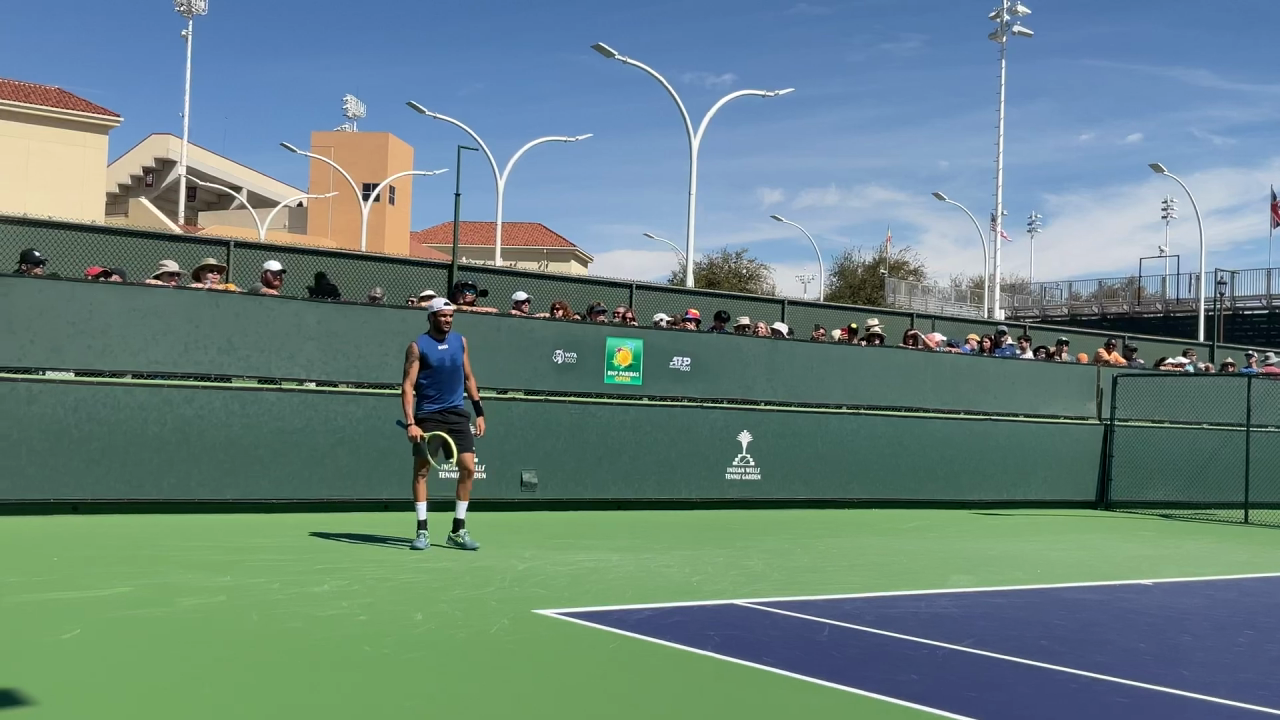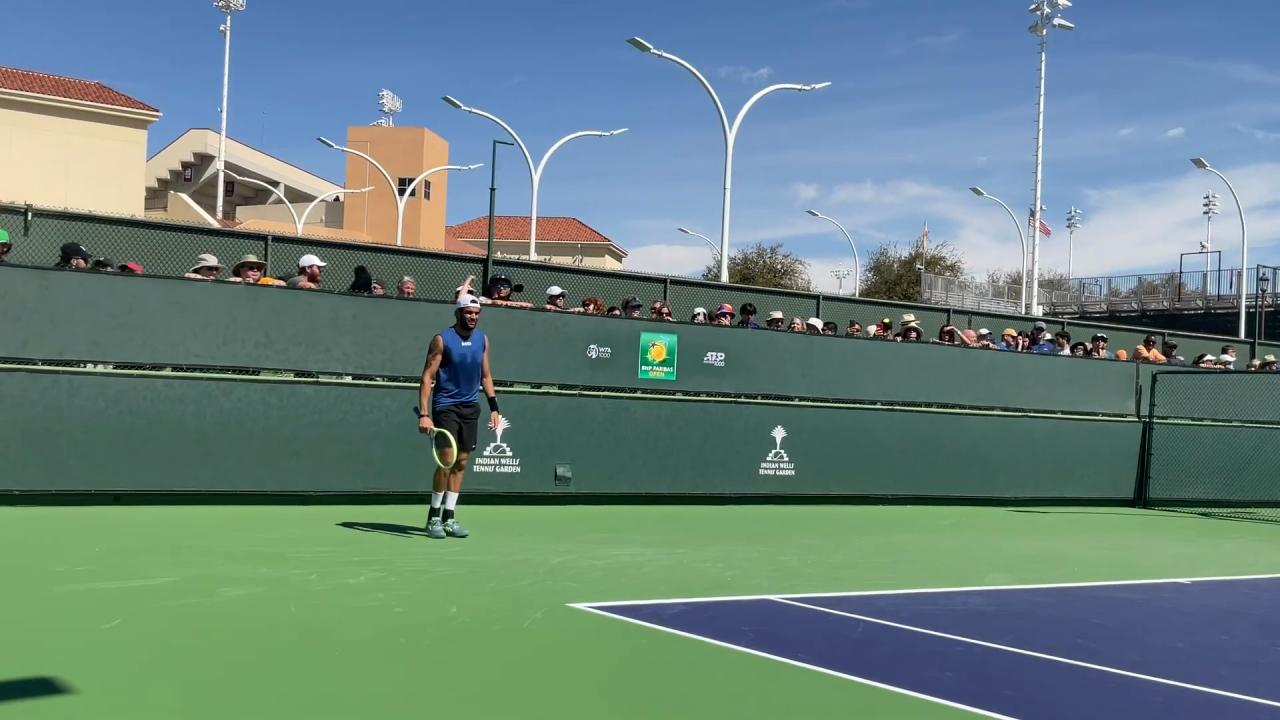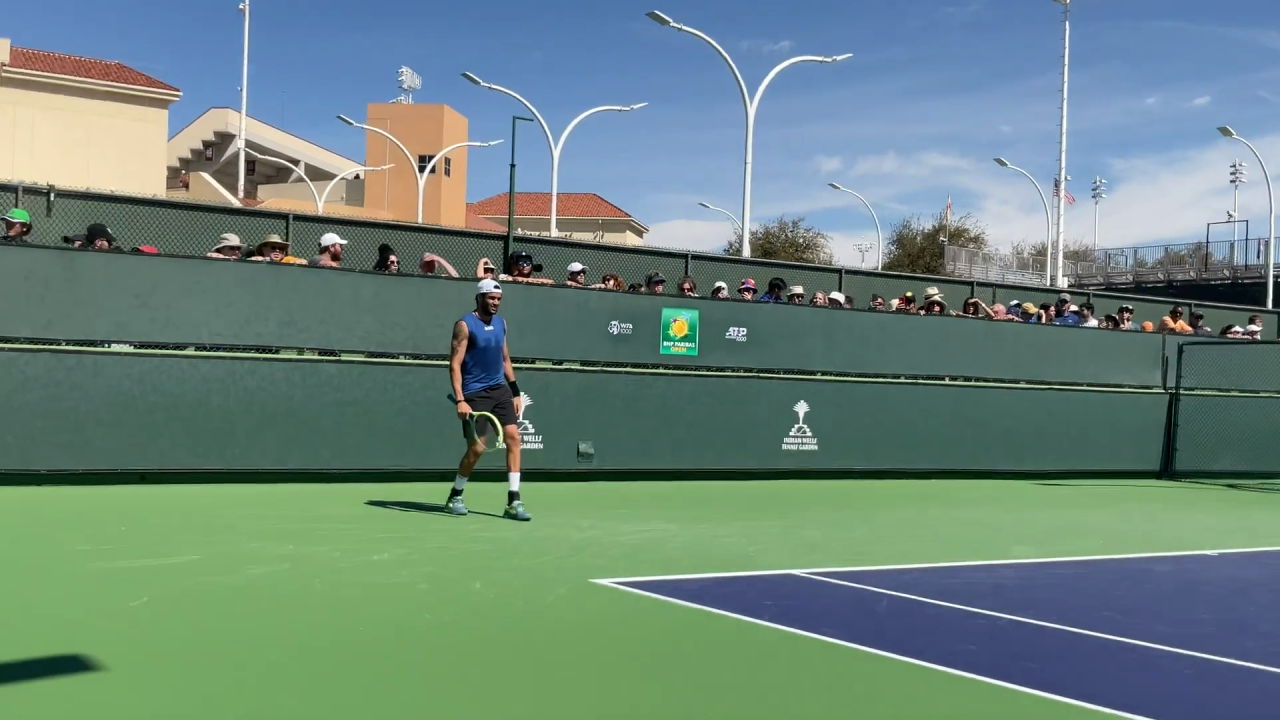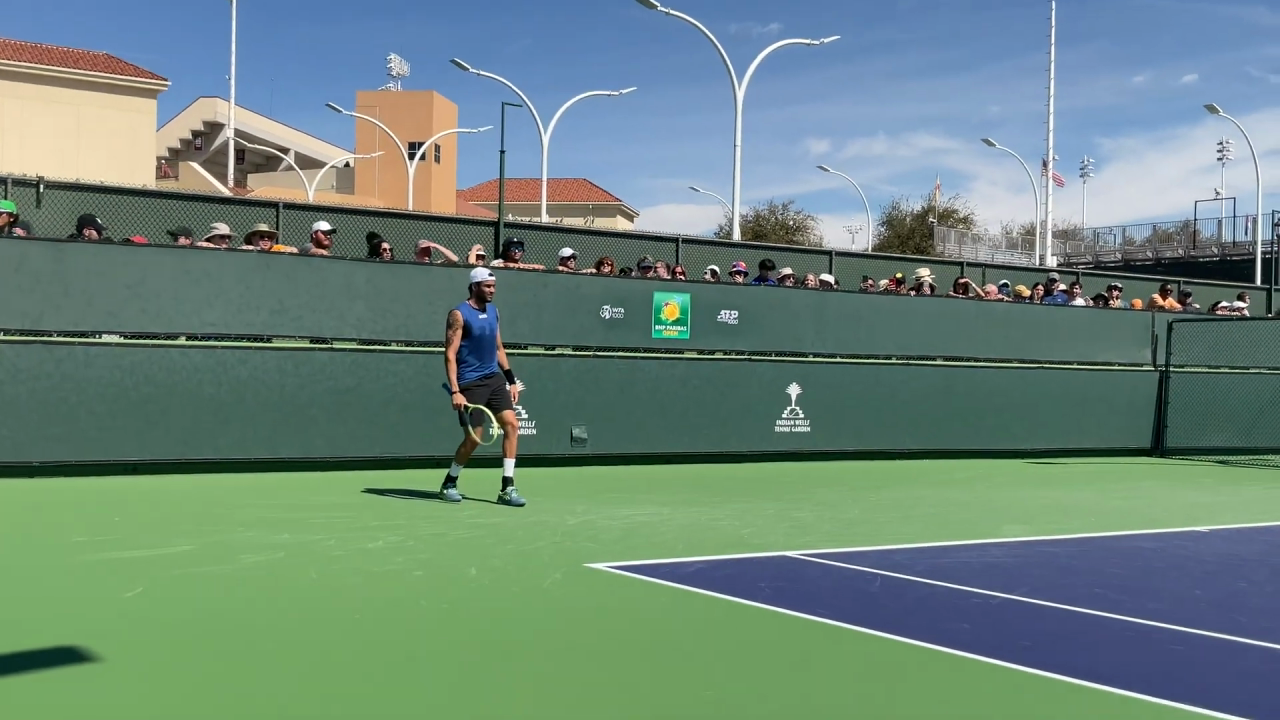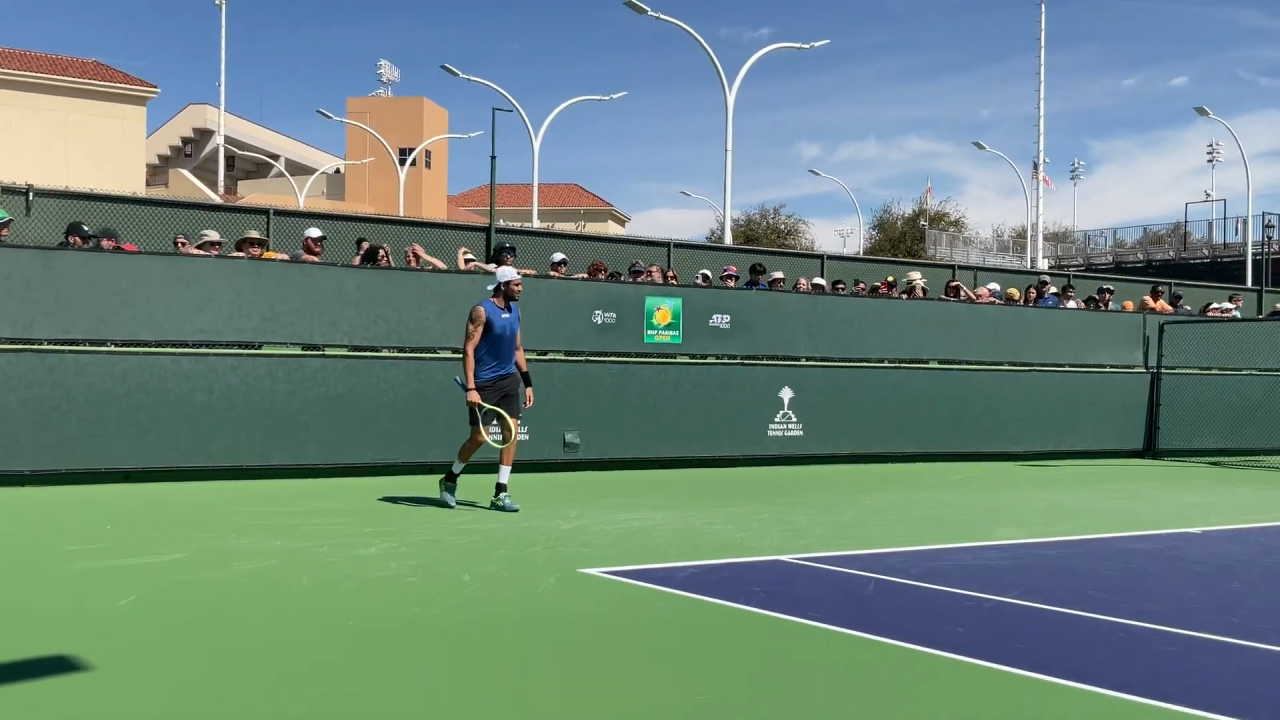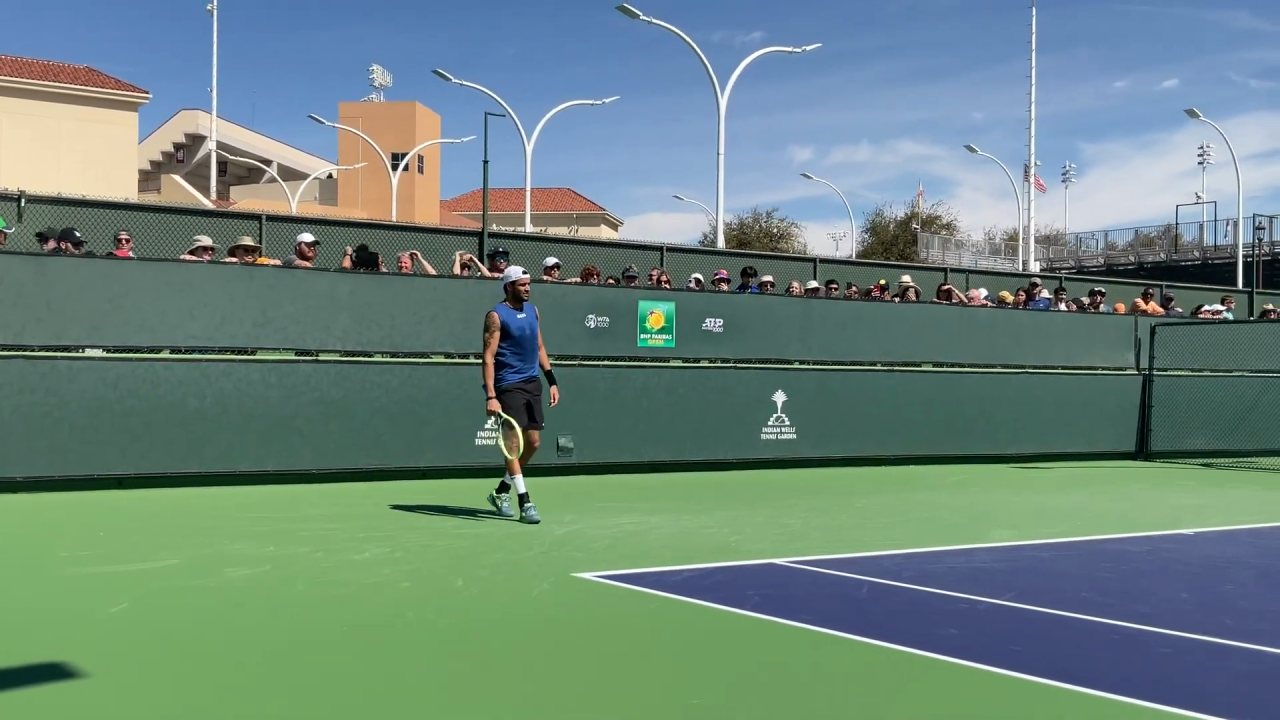
dt=0.7s
person 1, frame 1
left shoulder: (460, 341)
right shoulder: (418, 346)
left elbow: (468, 378)
right elbow: (407, 386)
left wrist: (479, 411)
right wrist: (410, 423)
left hip: (458, 414)
right hip: (428, 416)
left knee: (468, 468)
right knee: (421, 471)
left ankle: (458, 531)
right ankle: (422, 531)
person 1, frame 2
left shoulder: (482, 340)
right shoulder: (442, 340)
left elbow: (486, 375)
right elbow: (427, 378)
left wrist: (494, 408)
right wrist: (424, 414)
left hip: (470, 409)
right hip: (446, 408)
left knee: (460, 464)
right knee: (446, 461)
left ankle: (447, 519)
right ankle: (434, 518)
person 1, frame 3
left shoulder: (501, 323)
right shoulder: (465, 325)
right elbow: (455, 365)
left wrist: (515, 392)
right wrist: (460, 400)
left hip: (500, 390)
right hip: (475, 393)
left knee: (513, 438)
right knee: (476, 448)
left ankle: (513, 502)
right ankle: (455, 496)
person 1, frame 4
left shoulder: (493, 311)
right shoulder: (459, 314)
right elbow: (450, 355)
left wrist: (511, 379)
right wrist: (455, 391)
left hip: (494, 379)
right hip: (470, 383)
left knee: (511, 425)
right knee: (473, 438)
left ankle: (507, 489)
right ankle: (449, 483)
person 1, frame 5
left shoulder: (515, 311)
right shoulder: (482, 311)
right elbow: (468, 350)
left wrist: (527, 383)
right wrist: (470, 388)
left hip: (509, 380)
right hip: (484, 382)
left knee: (512, 432)
right knee: (479, 437)
left ankle: (500, 494)
right ankle: (449, 480)
person 1, frame 6
left shoulder: (533, 310)
right shoulder: (496, 316)
right elbow: (488, 358)
left wrist: (552, 382)
right wrist: (491, 396)
left hip: (533, 384)
right hip: (509, 386)
left knee: (533, 443)
left ankle: (501, 491)
right ankle: (525, 504)
